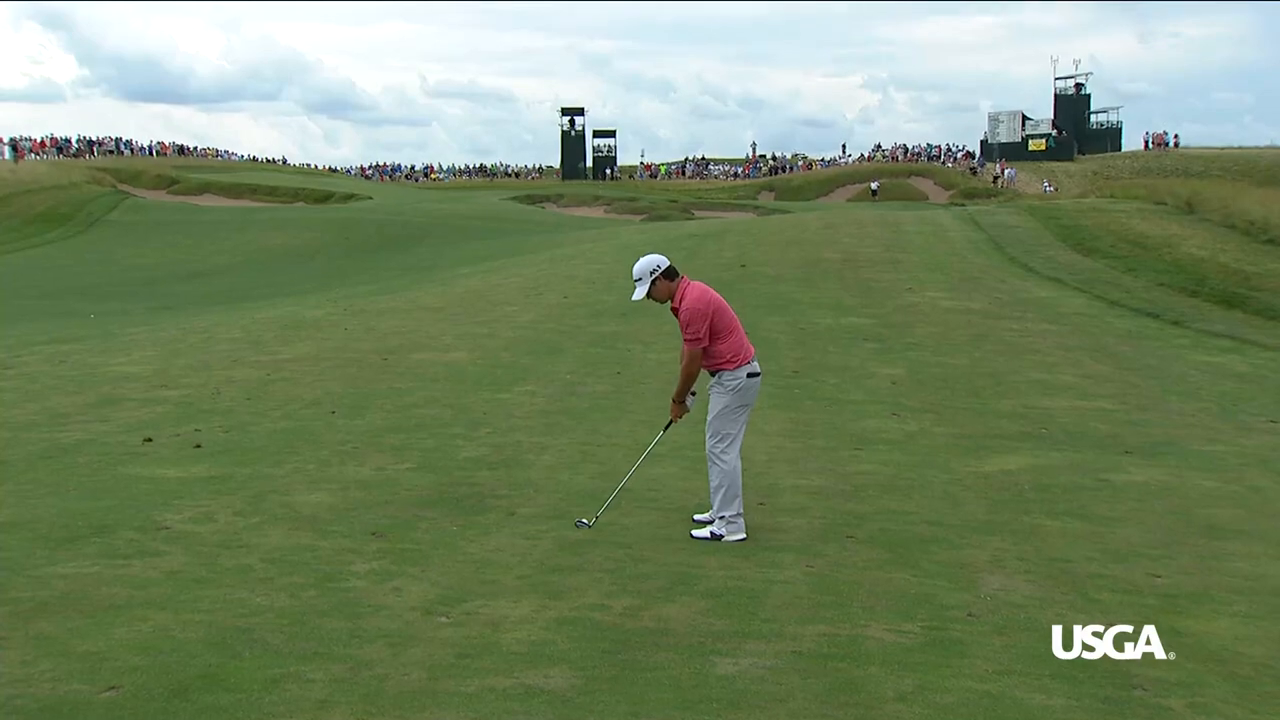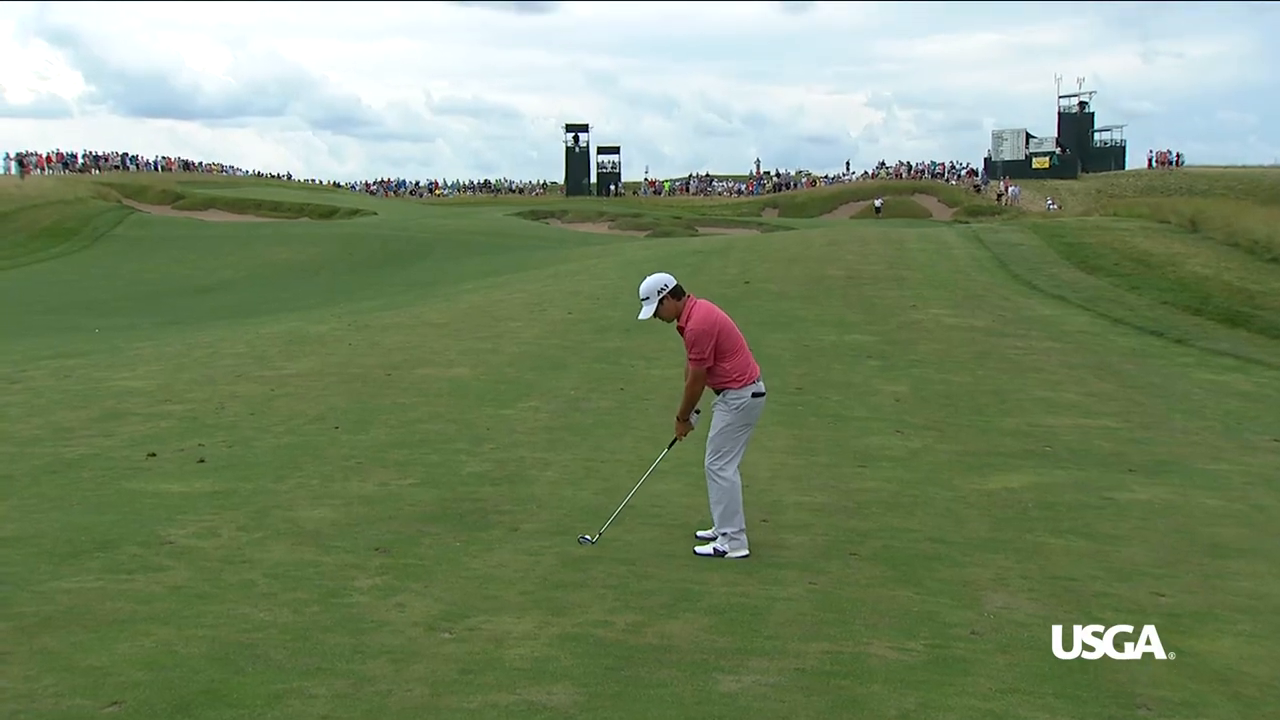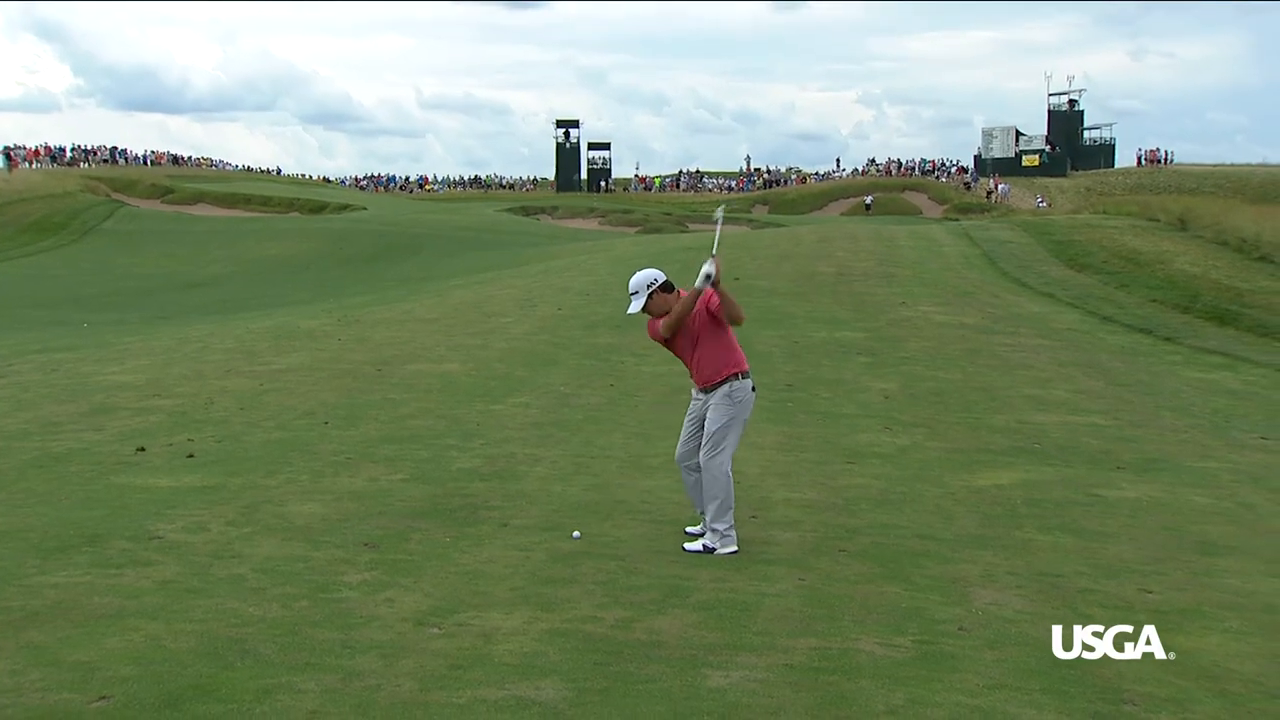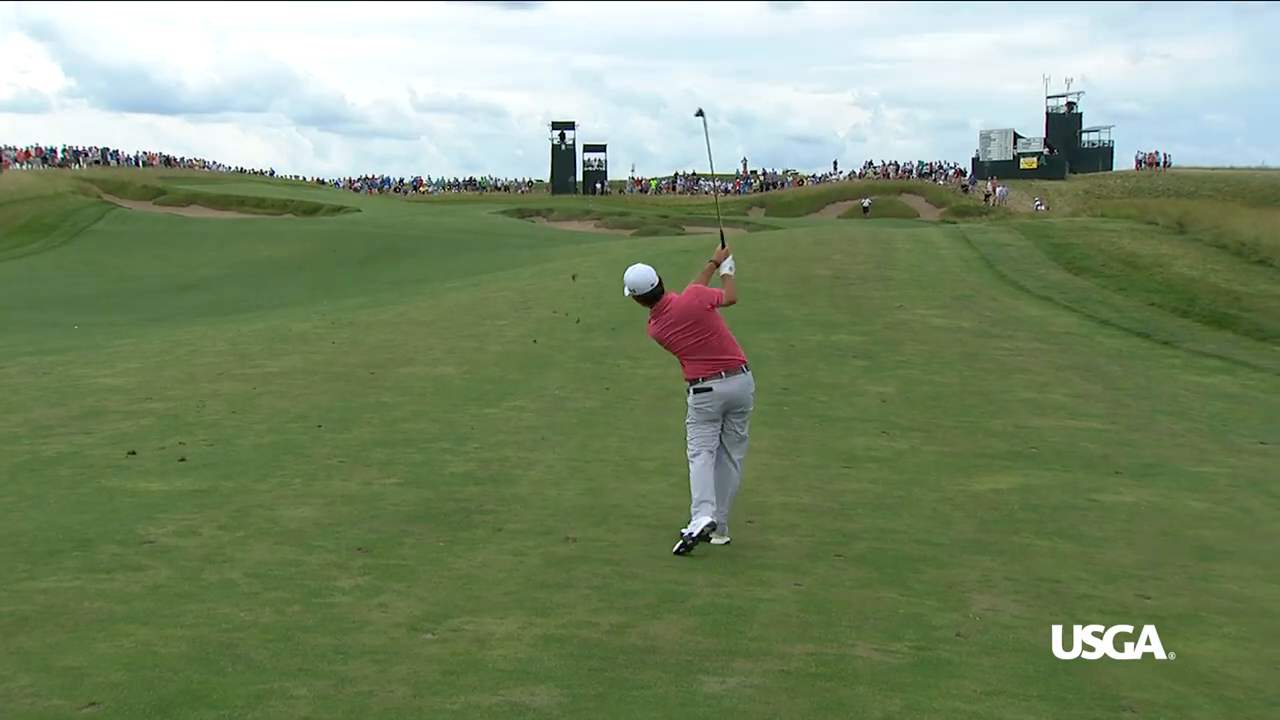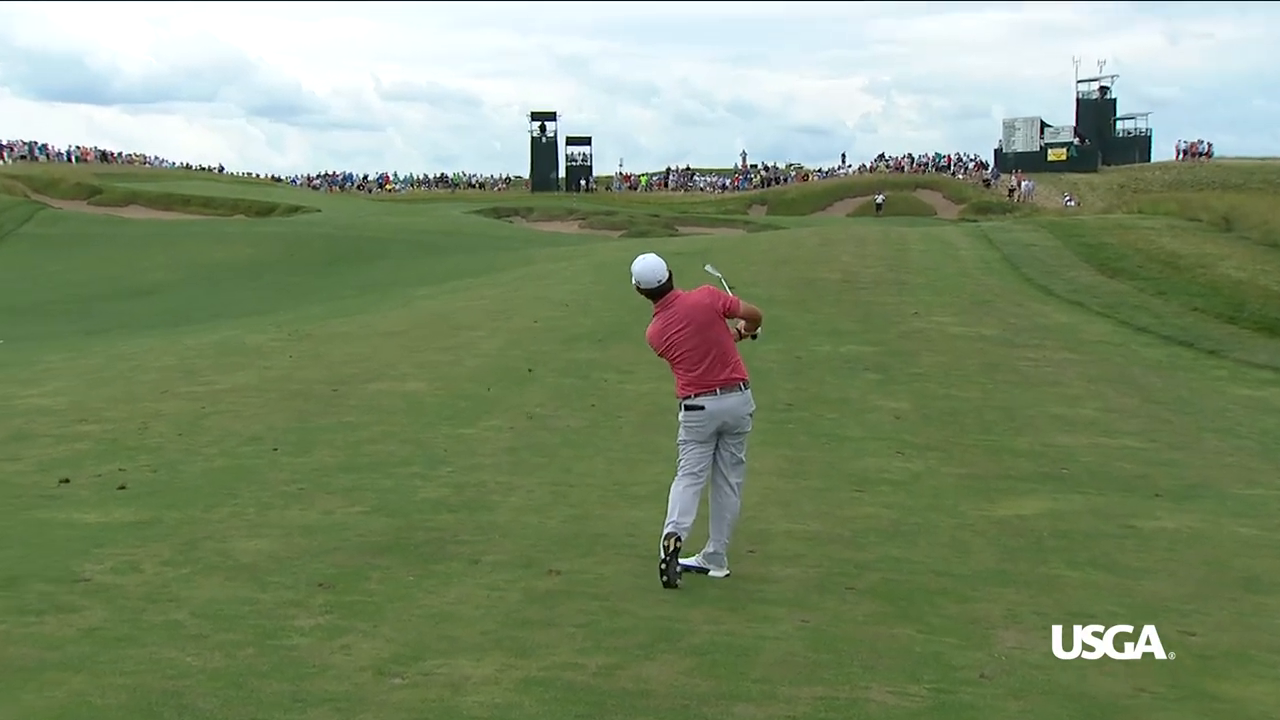
dt=0.7s
person 1, frame 1
left shoulder: (692, 305)
right shoulder: (689, 293)
left elbow: (693, 361)
right elbow: (688, 351)
left wrist: (677, 400)
right wrist: (682, 394)
left hip: (735, 378)
right hip: (733, 374)
left knee: (721, 449)
right knee: (718, 445)
left ankle: (730, 525)
right ankle: (723, 511)
person 1, frame 2
left shoulder: (698, 325)
right shoulder: (696, 310)
left elbow: (696, 381)
right elbow: (692, 367)
left wrist: (681, 418)
right wrist: (686, 411)
left hip: (739, 396)
right hip: (739, 392)
left knee: (719, 465)
right knee: (721, 462)
left ankle: (733, 541)
right ankle: (726, 527)
person 1, frame 3
left shoulder: (706, 297)
right shoulder: (655, 326)
left elbow: (737, 318)
right elbow: (673, 323)
left wrist: (715, 283)
right wrist: (699, 285)
left hip: (732, 391)
right hip: (703, 394)
left knee: (713, 462)
right knee: (687, 459)
left ankle: (722, 538)
right ankle: (711, 522)
person 1, frame 4
left shoulder: (655, 329)
right shoulder: (694, 297)
right elbow: (730, 297)
left wrist: (713, 263)
right wrist: (724, 267)
left hip: (706, 391)
right hip: (740, 380)
left knee: (701, 453)
right knee: (731, 455)
left ankle: (703, 517)
right ankle: (717, 525)
person 1, frame 5
left shoulder: (654, 333)
right shoulder: (706, 296)
right elbow: (755, 315)
left wrist: (730, 334)
right wrist: (745, 329)
left hip: (698, 408)
right hip: (737, 400)
left knee: (689, 476)
right knee: (728, 481)
left ankle: (673, 534)
right ankle: (715, 558)
